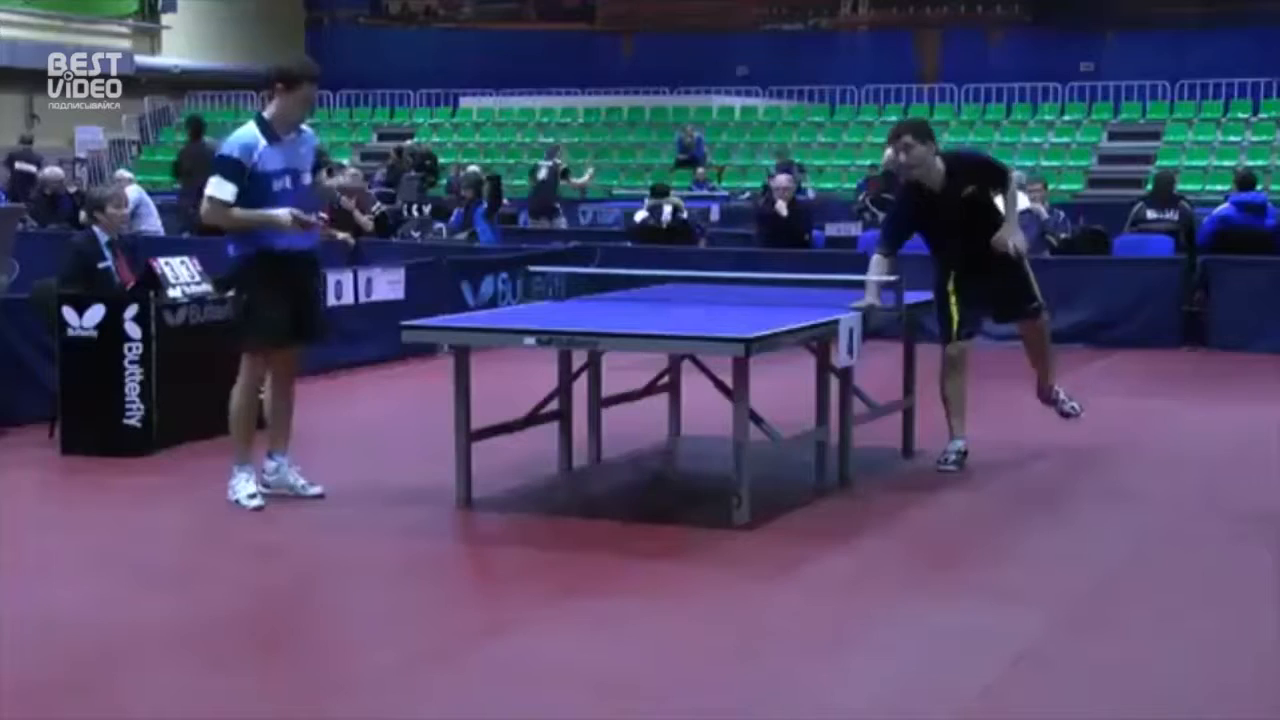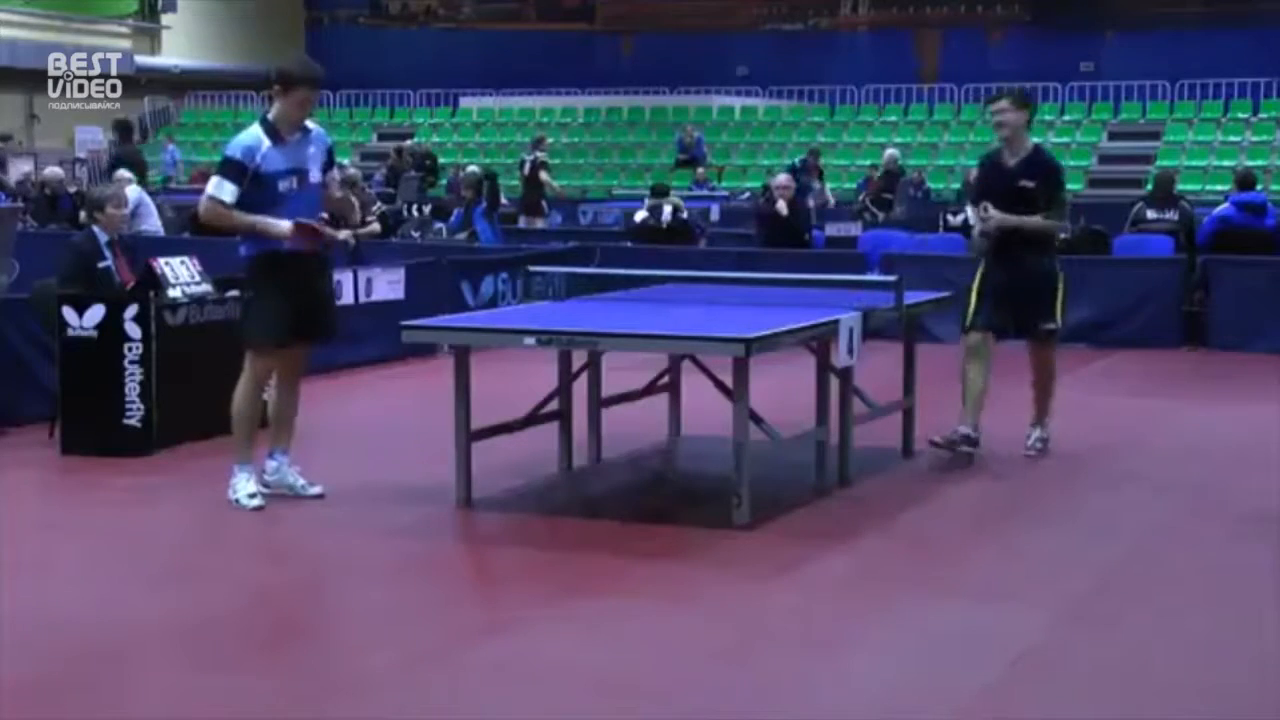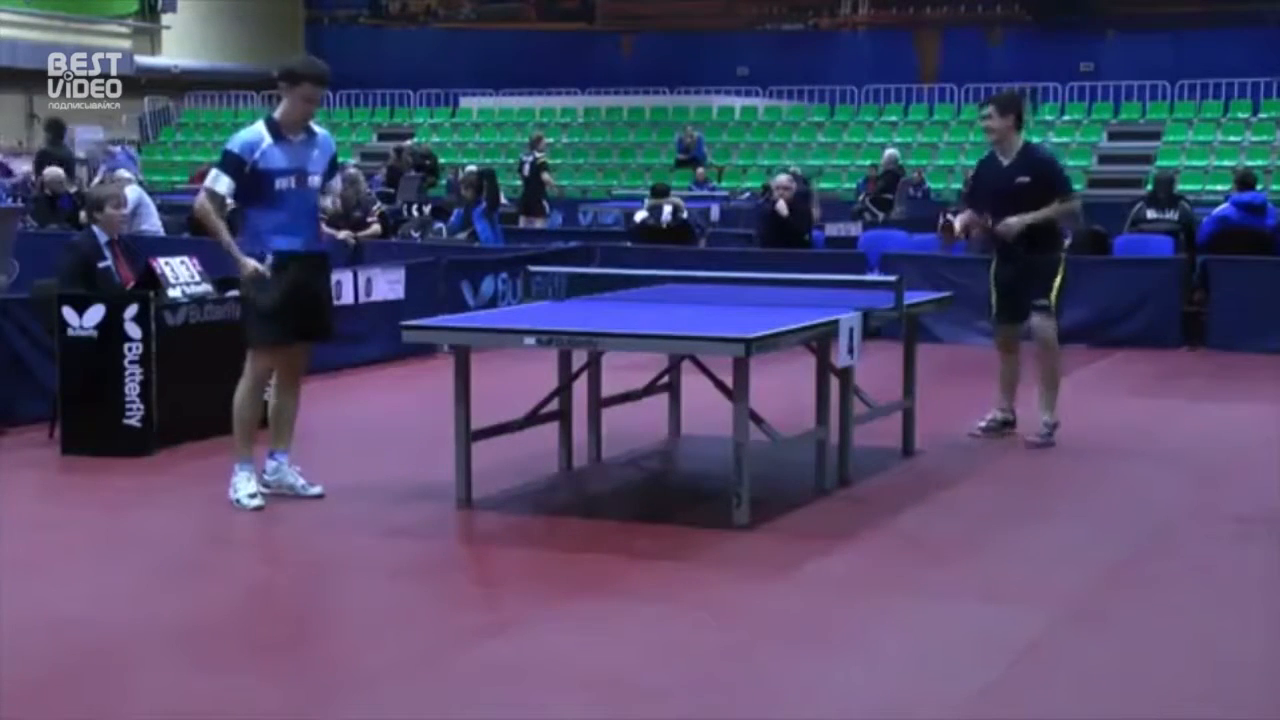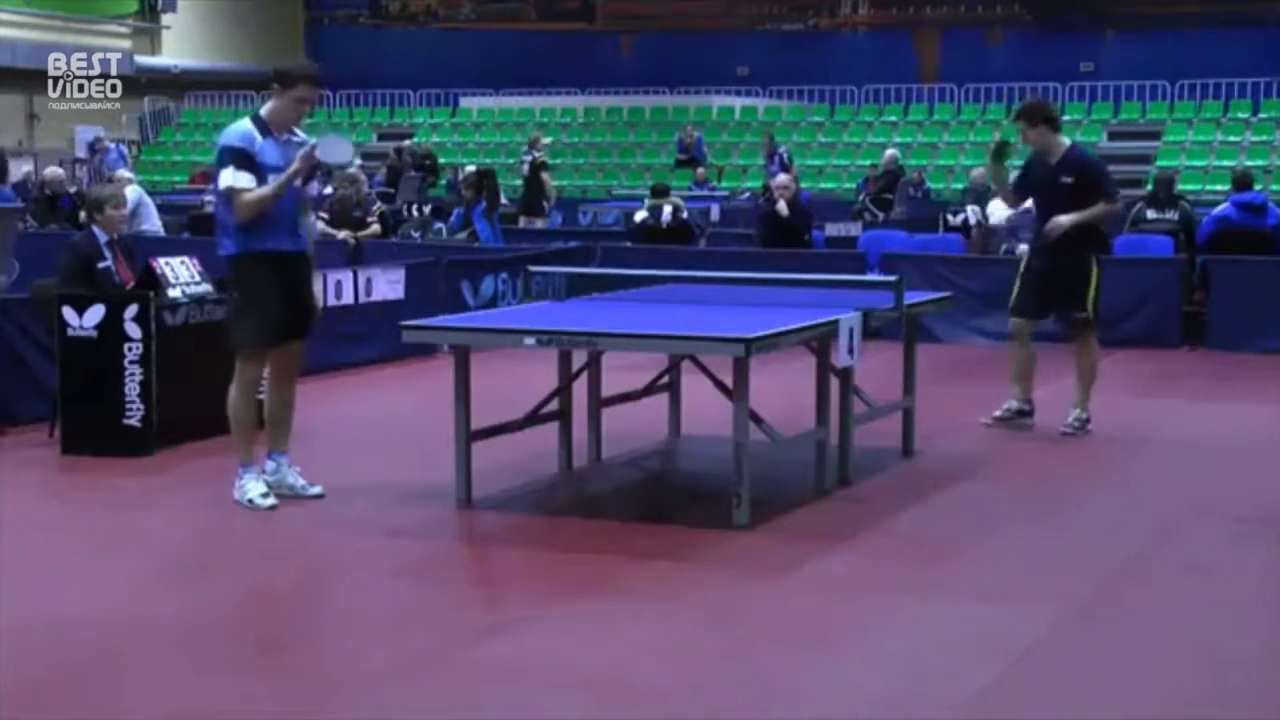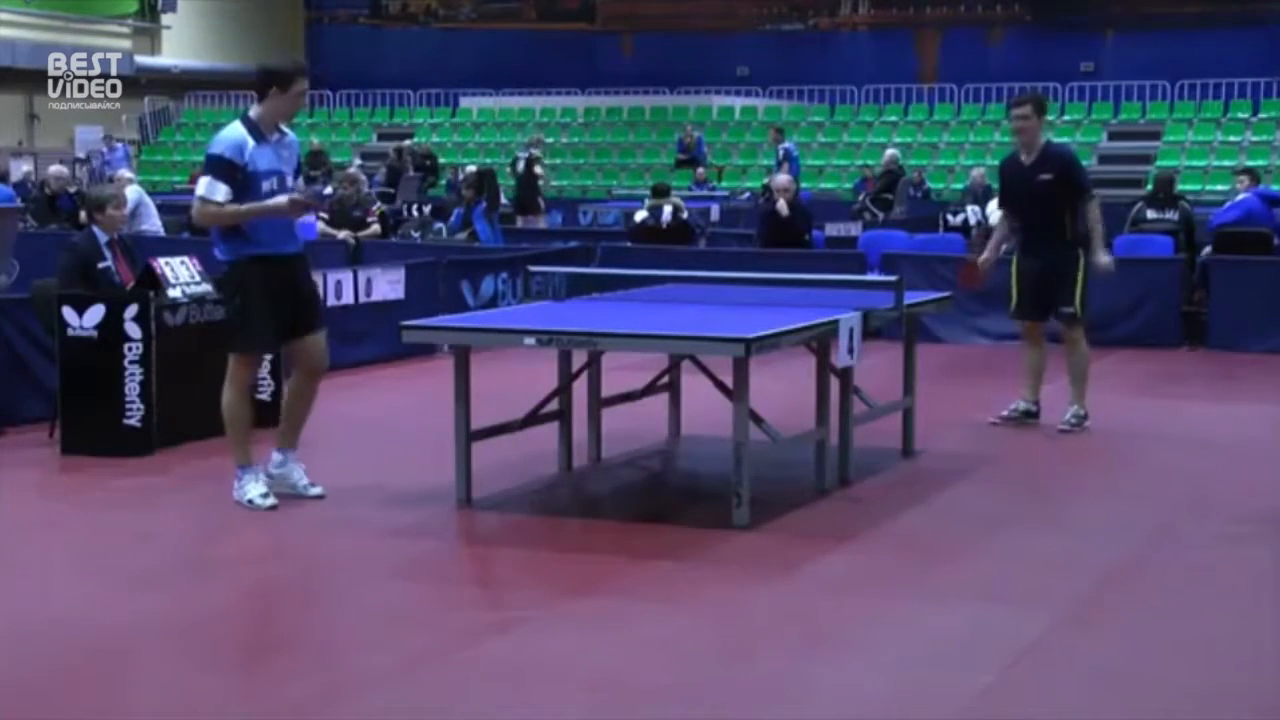
dt=0.7s
person 1, frame 1
left shoulder: (308, 139)
right shoulder: (242, 145)
right elbow: (211, 211)
right wrist: (268, 218)
left hip: (301, 264)
right hip: (261, 267)
left knee: (287, 370)
right knee: (255, 369)
left ankle: (277, 465)
right ankle: (241, 472)
person 1, frame 2
left shoulder: (319, 138)
right shoulder: (247, 146)
right elbow: (209, 209)
right wrist: (269, 226)
left hip: (311, 264)
right hip: (269, 267)
left knee: (293, 369)
right knee: (259, 368)
left ankle: (278, 465)
right ankle: (242, 472)
person 1, frame 3
left shoulder: (324, 142)
right shoulder: (249, 143)
right elbow: (204, 204)
left wrist: (329, 204)
right wrist: (240, 256)
left hip: (311, 266)
right hip: (267, 268)
left knee: (293, 369)
right knee: (260, 368)
left ankle: (278, 465)
right ankle: (242, 471)
person 1, frame 4
left shoulder: (302, 143)
right shoulder: (239, 138)
right elbow: (243, 208)
left wrist: (310, 270)
right wrist: (290, 174)
left hip: (293, 263)
right hip: (253, 265)
left knee: (287, 367)
right knee: (250, 369)
left ankle: (278, 465)
right ankle: (246, 474)
person 1, frame 5
left shoulder: (290, 141)
right shoulder: (230, 144)
right elbow: (202, 213)
right wrist: (267, 207)
left hip: (290, 262)
right hip: (249, 269)
left knee: (313, 363)
right knee: (243, 372)
left ankle: (282, 460)
right ankle: (245, 474)
person 2, frame 1
left shoulder: (971, 164)
right shoulder: (907, 201)
left elbow: (1008, 183)
right elbow: (884, 250)
left wrist: (1011, 225)
right wrist: (872, 292)
left hip: (1002, 258)
right hip: (957, 274)
left knee: (1035, 323)
right knee: (954, 353)
left ankle: (1048, 387)
right ankle: (957, 441)
person 2, frame 2
left shoulder: (1046, 165)
right shoulder: (988, 164)
left elbow: (1056, 223)
left wrist: (1007, 221)
right wrist: (981, 227)
left hip: (1037, 268)
right hip: (996, 266)
left knee: (1042, 350)
right knee: (975, 343)
left ankle: (1039, 427)
right ankle: (968, 429)
person 2, frame 3
left shoulder: (1041, 160)
right shoulder: (985, 167)
left elbow: (1071, 204)
right elbow: (976, 213)
left wrist: (1028, 219)
right wrist: (963, 222)
left hip: (1043, 257)
right hip: (1006, 260)
left knee: (1042, 329)
right knee: (1006, 336)
left ankle: (1049, 415)
right ankle: (1005, 413)
person 2, frame 4
left shoulder: (1085, 162)
right shoulder: (1035, 164)
left elbow: (1113, 205)
right elbow: (1013, 200)
left wrist: (1074, 218)
right wrist: (997, 172)
left hip: (1077, 260)
right hip: (1039, 256)
left knee: (1083, 333)
right knee: (1019, 327)
left ankle: (1081, 410)
right ankle: (1022, 403)
person 2, frame 5
left shoulder: (1062, 158)
right shoulder: (1008, 166)
left elbow: (1088, 203)
left wrist: (1098, 250)
right wrist: (990, 251)
left hip: (1064, 255)
right hip: (1027, 257)
left knee: (1071, 329)
right knee: (1029, 330)
left ankle: (1078, 408)
right ankle: (1029, 403)
